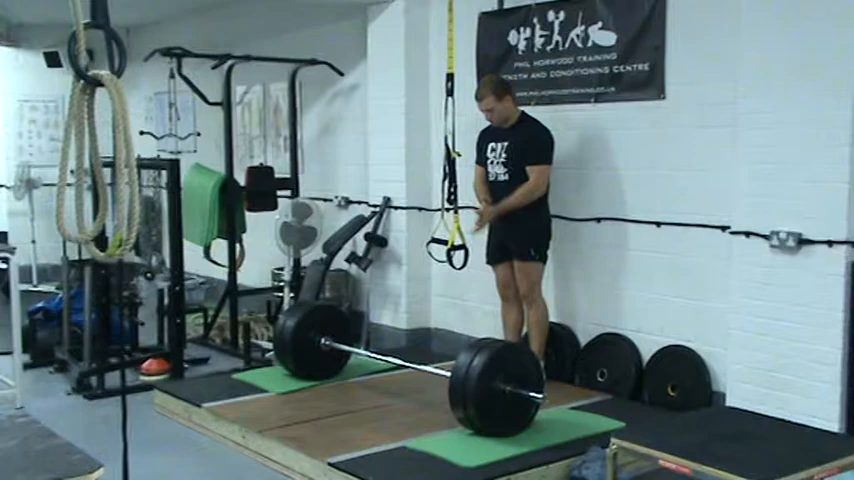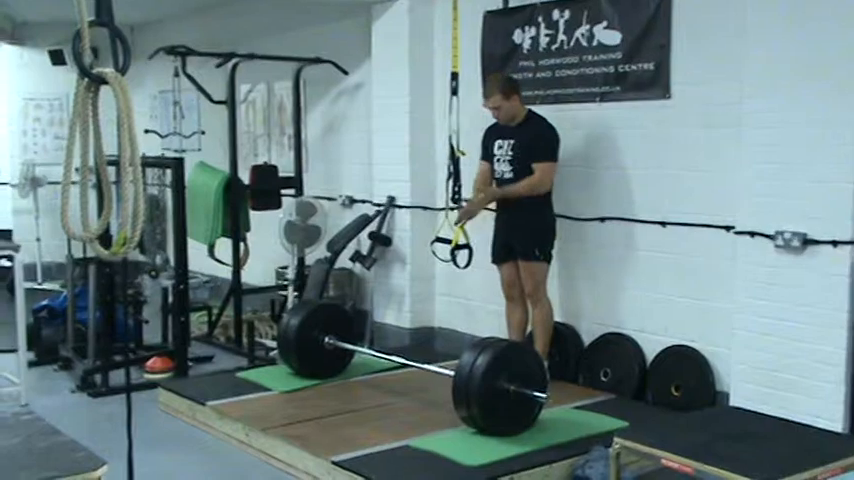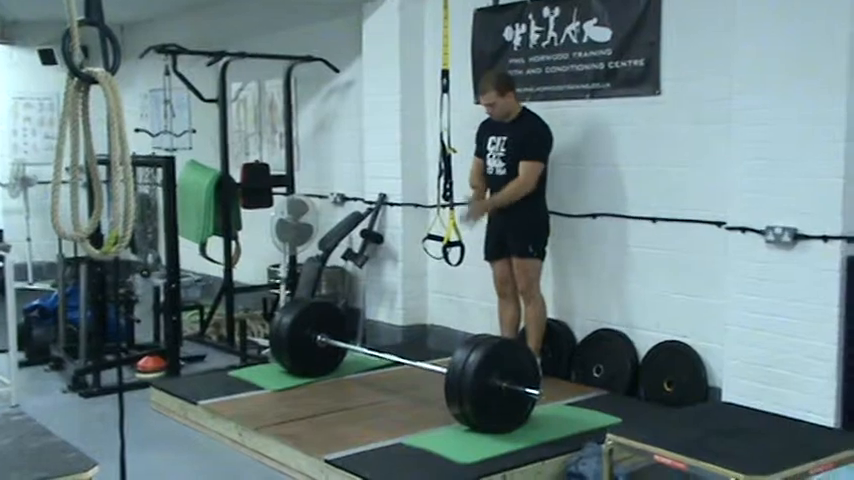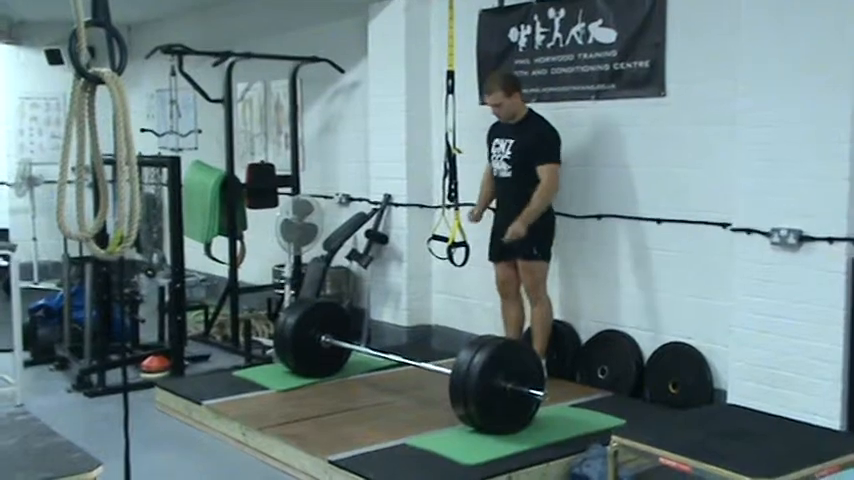
dt=0.2s
person 1, frame 1
left shoulder: (535, 133)
right shoulder: (486, 135)
left elbow: (538, 185)
right elbow: (480, 178)
left wrist: (496, 209)
right wrist: (485, 207)
left hip: (529, 226)
right hip: (499, 226)
left knee: (529, 294)
right knee: (507, 295)
person 1, frame 2
left shoulder: (541, 131)
right shoulder: (493, 133)
left elbow: (542, 182)
right elbow: (484, 175)
left wrist: (494, 193)
right wrist: (479, 198)
left hip: (534, 225)
right hip: (504, 223)
left knee: (534, 294)
right knee: (511, 293)
person 1, frame 3
left shoulder: (534, 129)
right shoulder: (486, 128)
left elbow: (525, 181)
right elbow: (478, 169)
left wrist: (487, 205)
right wrist: (478, 192)
left hip: (526, 221)
right hip: (498, 221)
left knee: (528, 290)
right knee: (504, 290)
person 1, frame 4
left shoulder: (540, 131)
right shoulder: (495, 130)
left elbow: (549, 183)
left wrist: (523, 222)
right wrist: (480, 208)
left hip: (529, 227)
right hip: (503, 222)
left knee: (535, 292)
right knee: (506, 290)
left ankle: (537, 362)
